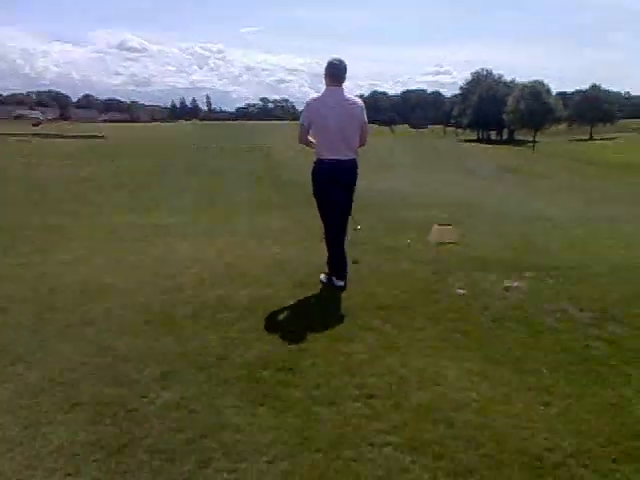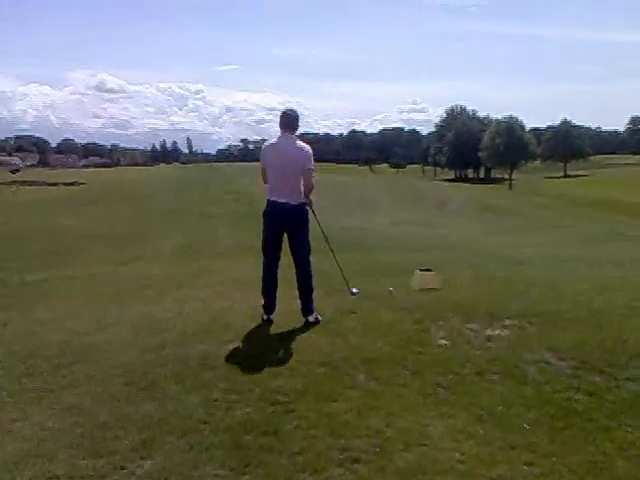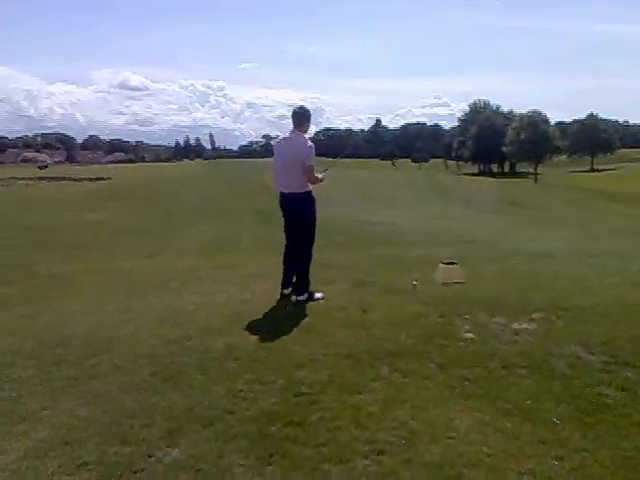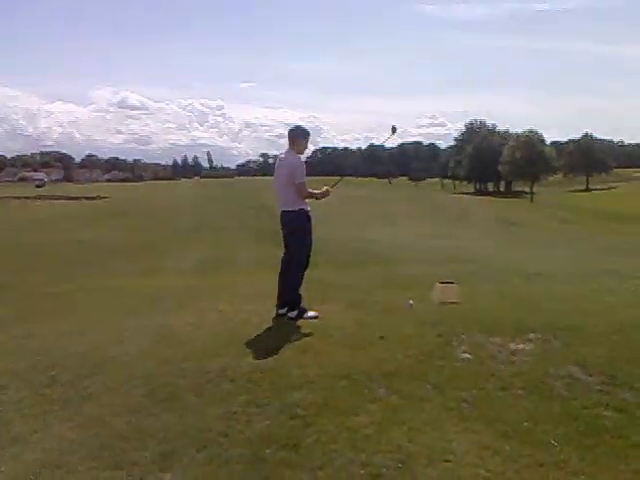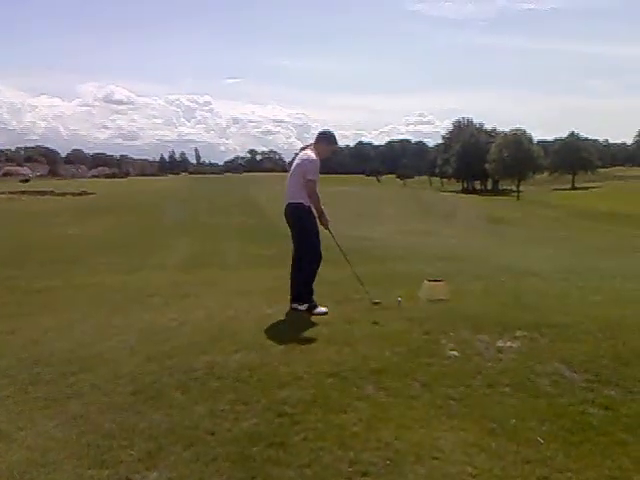
dt=1s
person 1, frame 1
left shoulder: (314, 103)
right shoulder: (357, 104)
left elbow: (302, 138)
right elbow: (363, 139)
left hip: (325, 168)
right hip: (349, 166)
left knee: (331, 221)
right knee: (341, 219)
left ankle: (338, 275)
right ankle: (335, 267)
person 1, frame 2
left shoulder: (267, 149)
right shoulder: (305, 150)
right elbow: (308, 185)
right wrist: (306, 197)
left hip: (273, 210)
right hip: (296, 211)
left knee: (270, 261)
right knee: (302, 262)
left ankle: (268, 310)
right ankle: (308, 312)
person 1, frame 3
left shoulder: (279, 143)
right shoulder: (307, 145)
right elbow: (310, 177)
right wrist: (320, 178)
left hip: (285, 197)
right hip: (302, 199)
left knee: (291, 242)
right knee: (305, 245)
left ankle: (287, 286)
right ankle: (302, 291)
person 1, frame 4
left shoulder: (281, 160)
right shoulder: (297, 162)
right elbow: (302, 192)
left wrist: (314, 194)
right wrist: (319, 194)
left hip: (286, 214)
right hip: (298, 216)
left knee: (289, 260)
right knee: (300, 261)
left ankle: (283, 305)
right ankle: (293, 307)
person 1, frame 5
left shoulder: (303, 155)
right shoulder: (312, 160)
right elbow: (311, 192)
left wrist: (317, 212)
right wrist: (322, 215)
left hip: (293, 208)
right hip: (300, 210)
left knee: (300, 255)
right knee: (313, 256)
left ankle: (297, 299)
right ankle: (305, 301)
